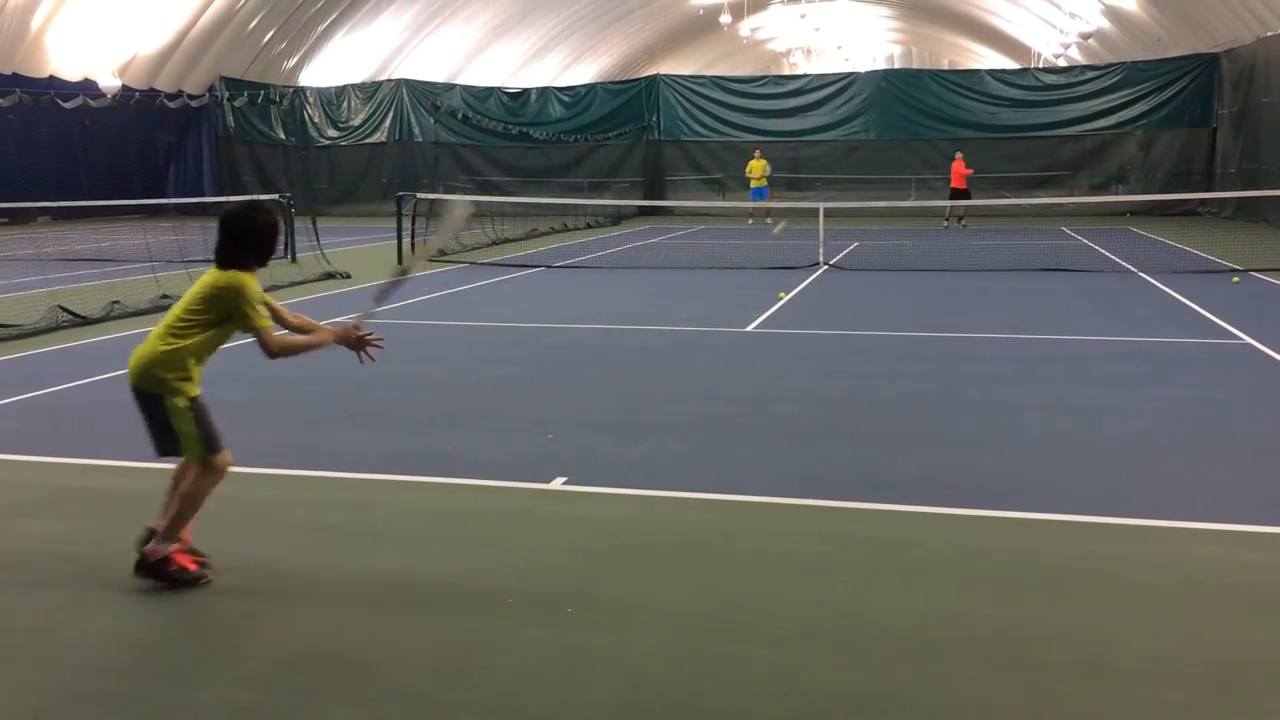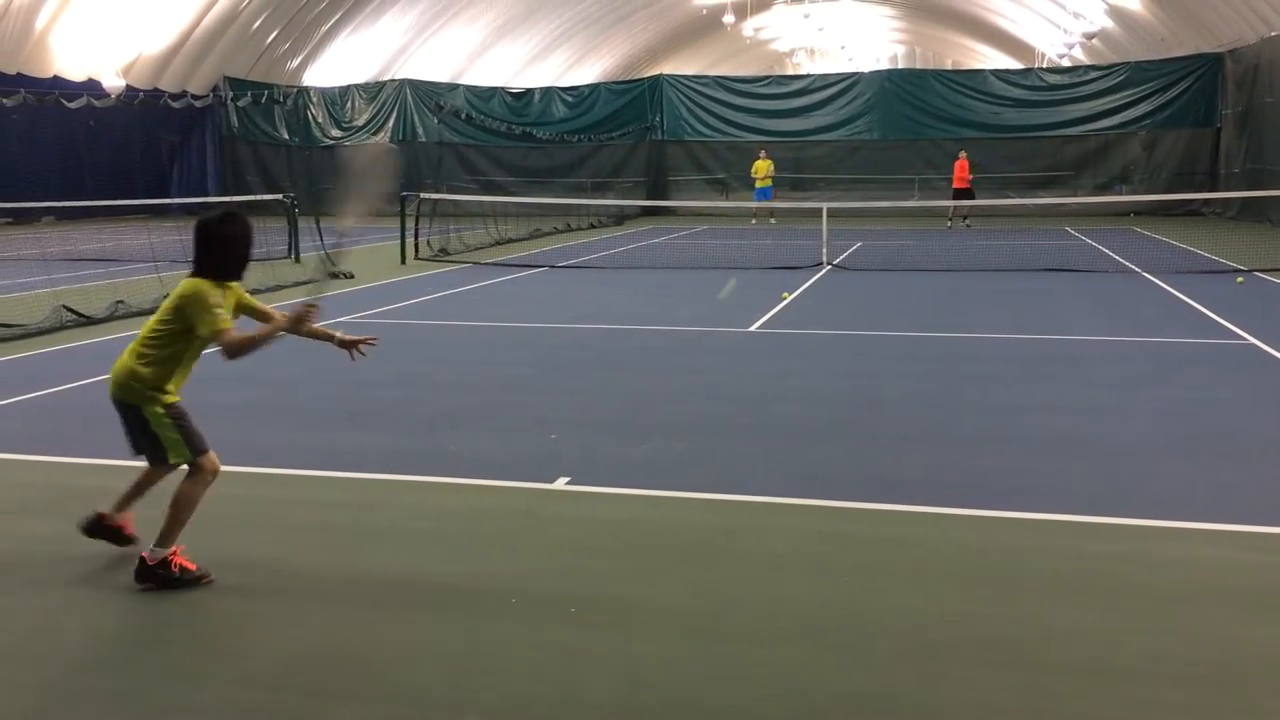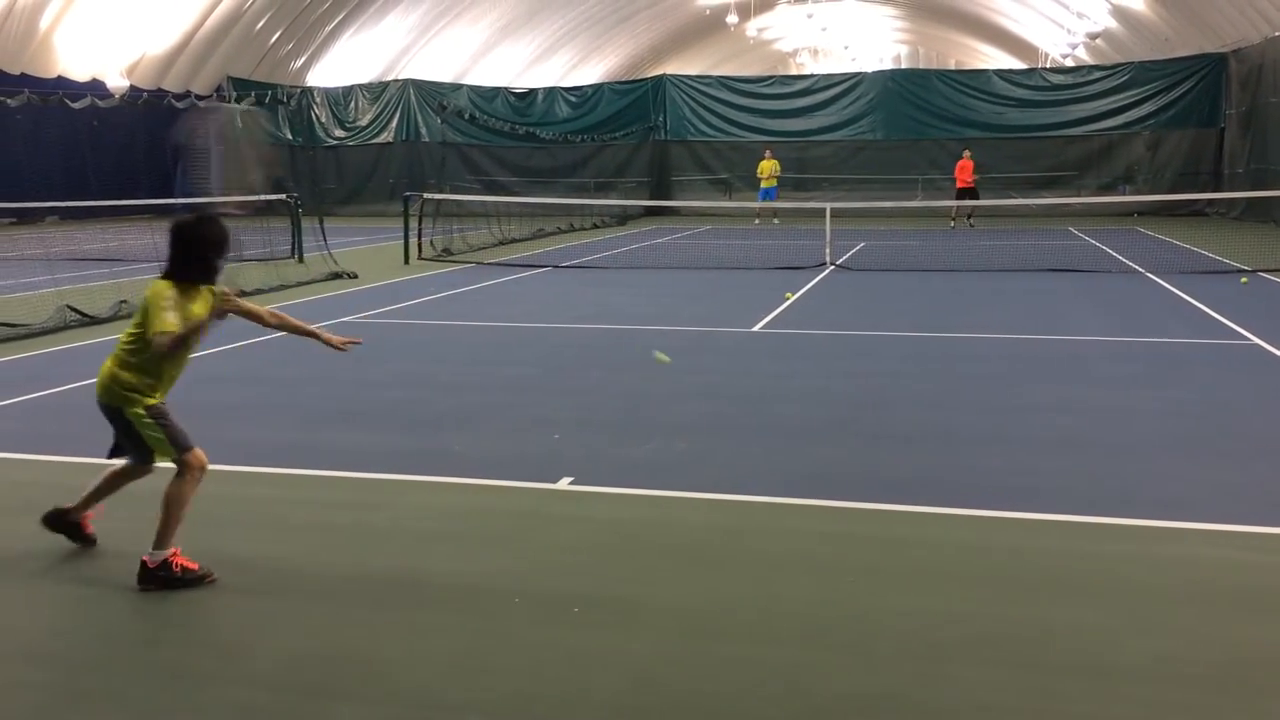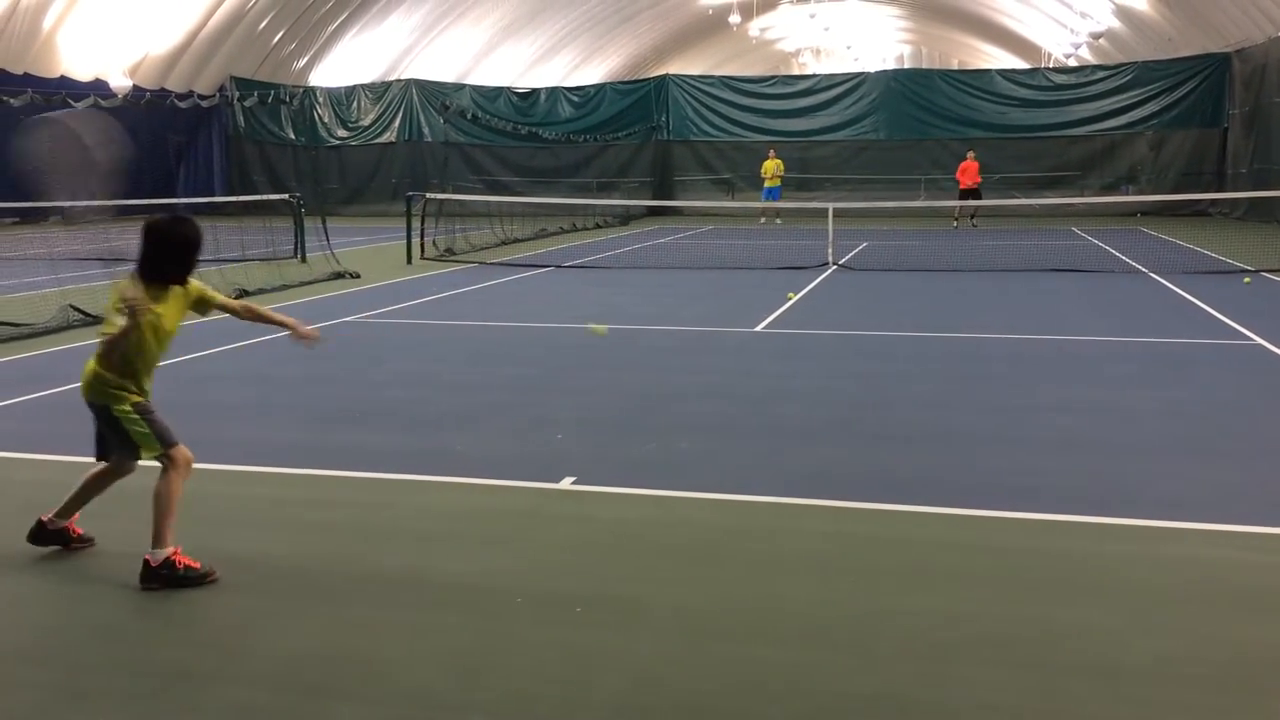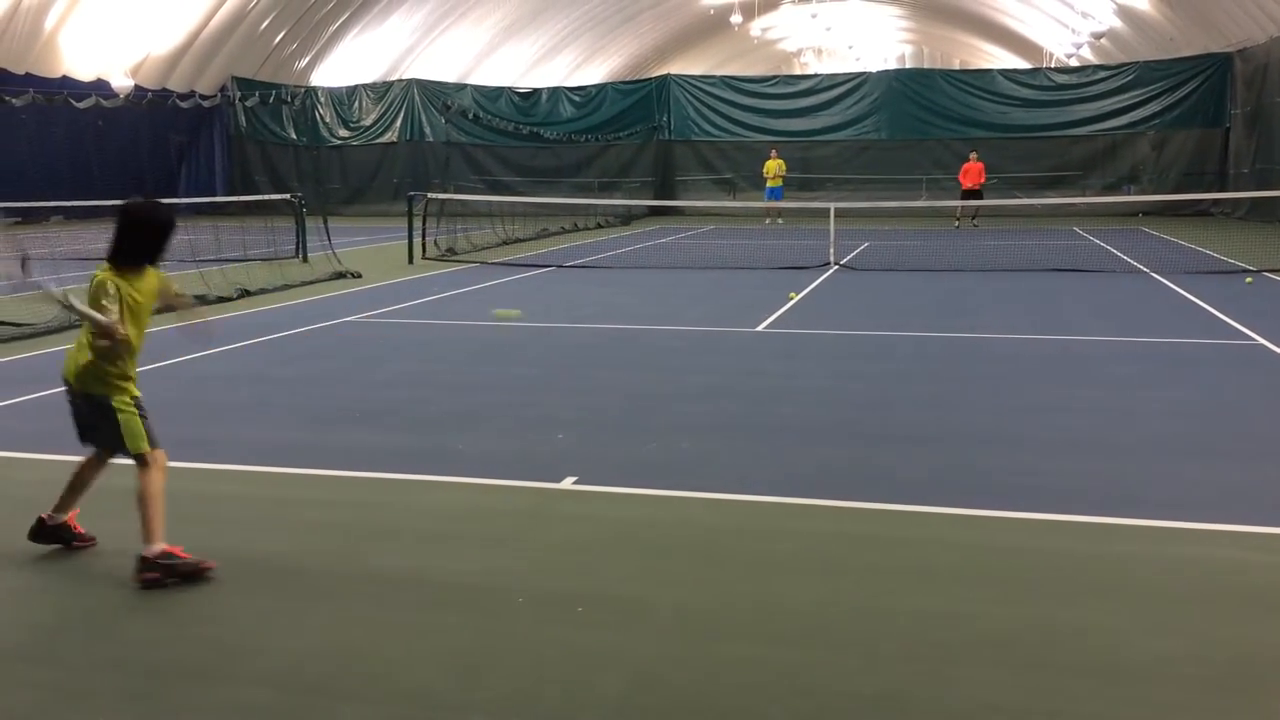
dt=0.1s
person 1, frame 1
left shoulder: (236, 278)
right shoulder: (237, 283)
left elbow: (286, 319)
right elbow: (274, 346)
left wrist: (346, 334)
right wrist: (332, 337)
left hip: (154, 371)
right hip: (164, 376)
left knee: (199, 453)
right knee: (216, 462)
left ankle: (163, 532)
right ankle: (161, 552)
person 1, frame 2
left shoulder: (225, 289)
right shoulder: (200, 292)
left elbow: (273, 317)
right elbow: (231, 348)
left wrist: (336, 337)
right wrist: (284, 325)
left hip: (139, 383)
right hip: (144, 387)
left knee: (168, 459)
right knee: (205, 466)
left ankle: (111, 518)
right ankle: (159, 559)
person 1, frame 3
left shoulder: (210, 292)
right shoulder: (165, 294)
left elbow: (266, 316)
right elbow: (165, 350)
left wrist: (320, 335)
right wrist: (205, 320)
left hip: (139, 391)
right hip: (129, 392)
left knee: (141, 463)
right knee: (193, 463)
left ankle: (70, 514)
right ankle: (160, 561)
person 1, frame 4
left shoulder: (184, 289)
right shoulder: (129, 292)
left elbow: (239, 308)
right elbow: (109, 348)
left wrist: (290, 324)
right wrist: (129, 325)
left hip: (119, 389)
right hip: (113, 390)
left knee: (121, 463)
right knee: (178, 459)
left ankle: (53, 524)
right ankle: (161, 559)
person 1, frame 5
left shoulder: (149, 275)
right shoulder: (111, 282)
left elbow: (169, 298)
right elbow: (112, 345)
right wrist: (114, 333)
left hip: (84, 379)
right hip: (107, 384)
left knee: (105, 451)
right knee: (153, 460)
left ankle: (53, 520)
right ankle: (155, 554)
